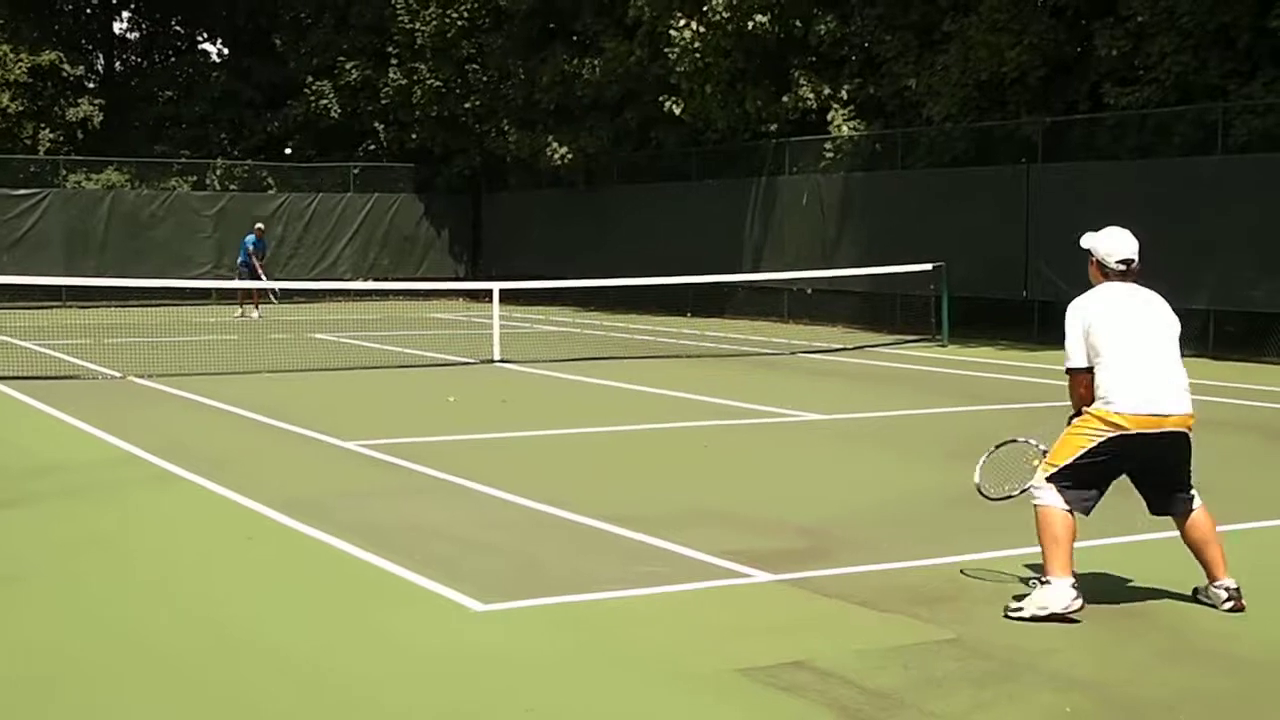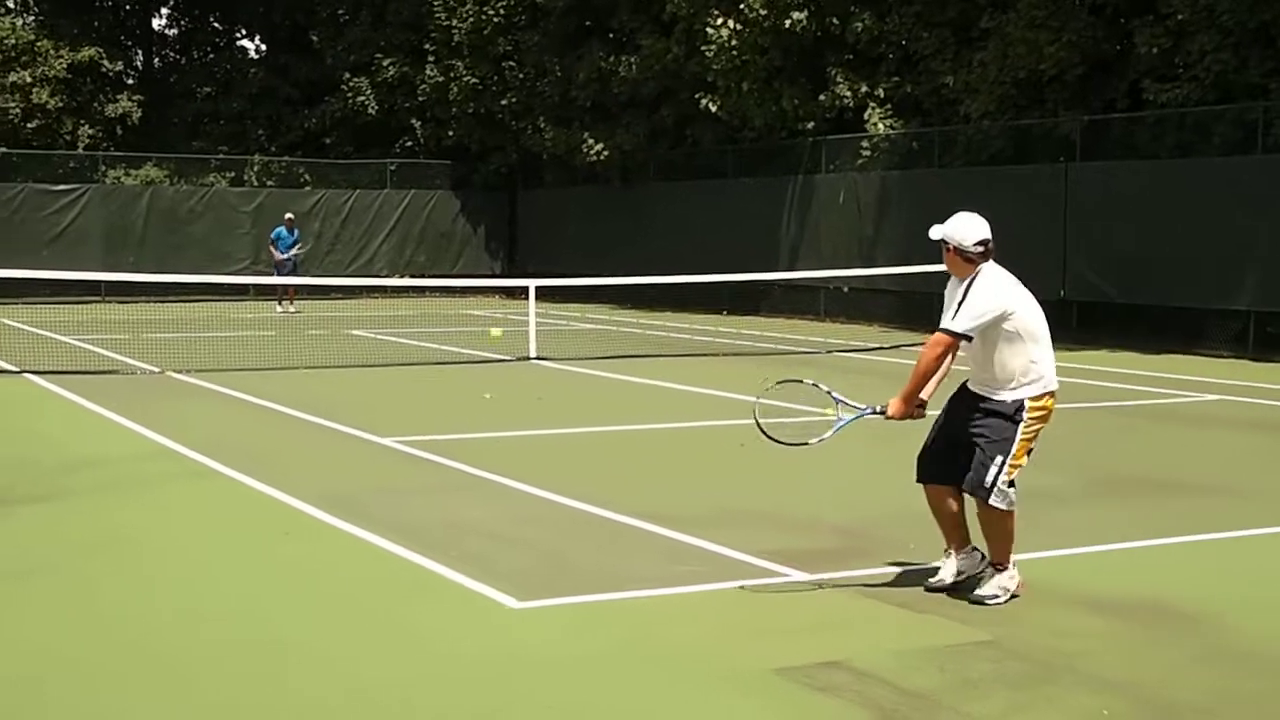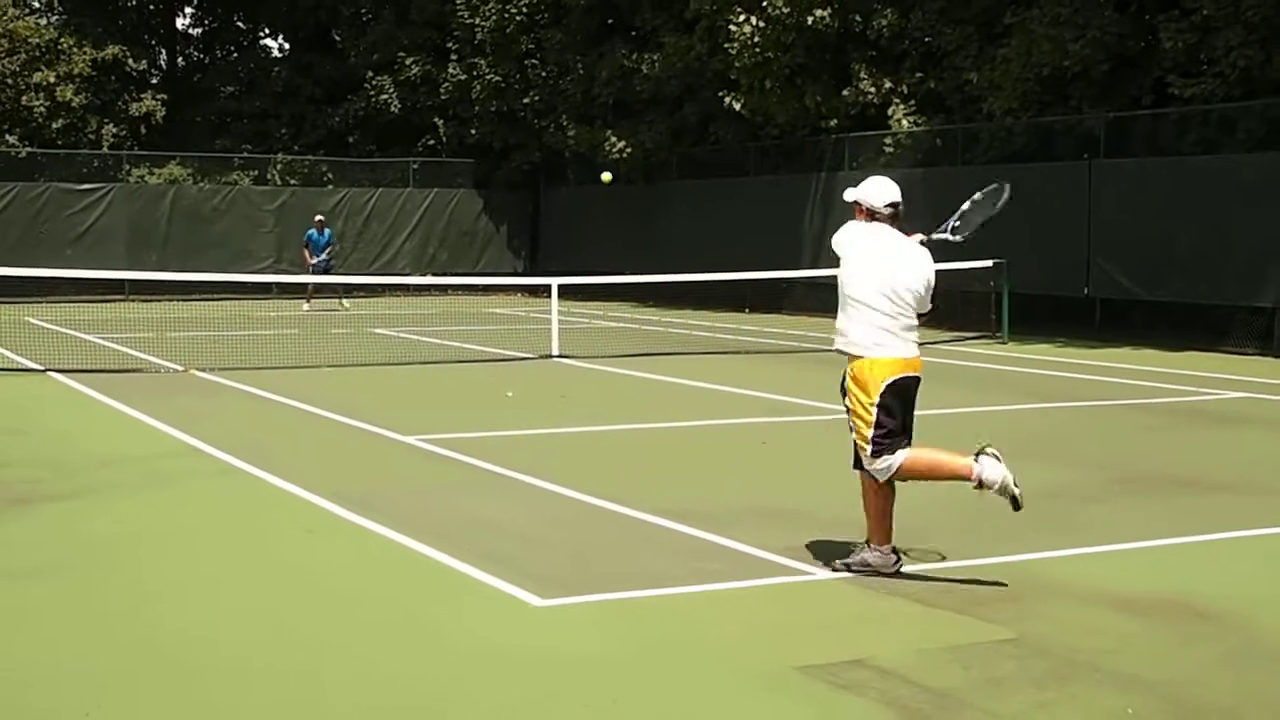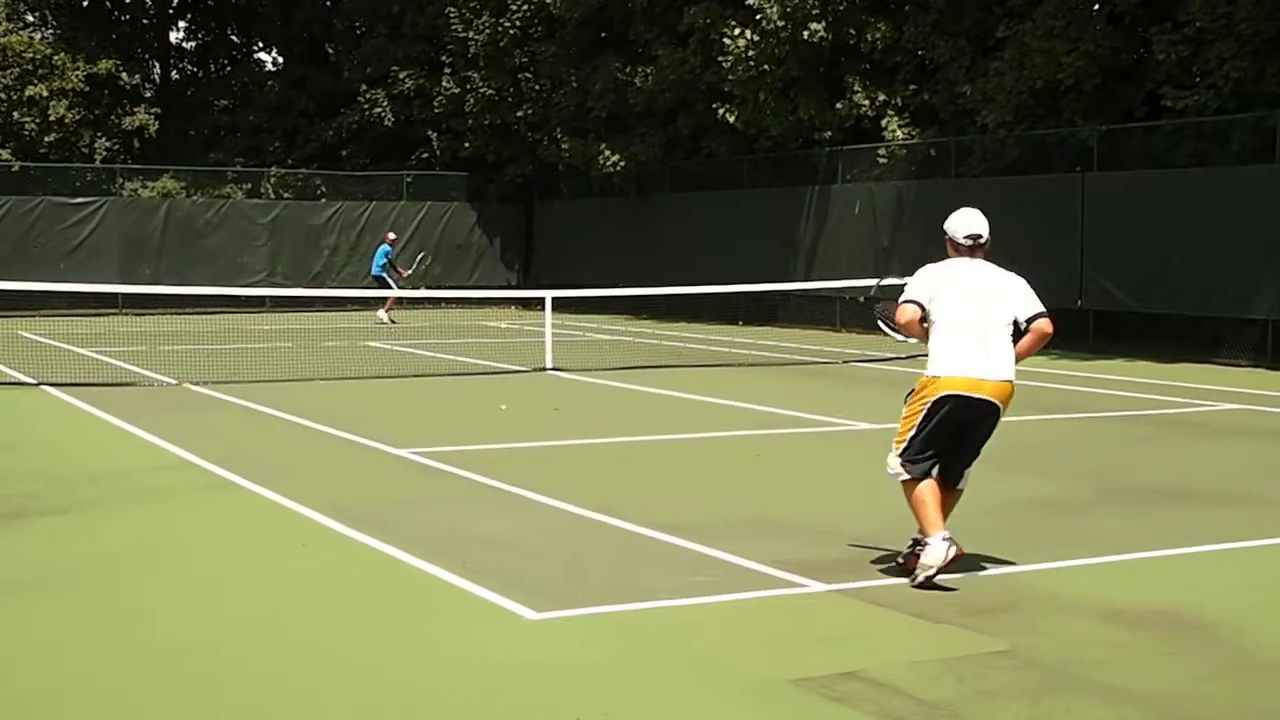
dt=0.7s
person 1, frame 1
left shoulder: (1084, 306)
right shoulder: (1158, 304)
left elbow: (1080, 381)
left wrist: (1080, 427)
left hip: (1122, 417)
right hip: (1176, 419)
left knee: (1049, 487)
right knee: (1181, 501)
left ankle: (1059, 588)
right ankle: (1223, 585)
person 1, frame 2
left shoulder: (989, 286)
right shoulder: (961, 283)
left elbow: (938, 346)
right elbow: (947, 346)
left wrist: (905, 399)
right wrist: (925, 393)
left hip: (1024, 399)
right hip: (981, 392)
left knee: (988, 484)
right knee: (934, 470)
left ankle: (1002, 571)
right ankle: (963, 556)
person 1, frame 3
left shoulder: (852, 235)
right shoulder: (921, 257)
left hip: (873, 364)
right hip: (906, 364)
left knee: (886, 459)
right knee: (872, 458)
left ankle: (979, 468)
right ankle: (878, 550)
person 1, frame 4
left shoulder: (931, 274)
right shoulder: (1013, 281)
left elbow: (905, 318)
right elbow: (1043, 328)
right wrist: (1010, 357)
left hip: (946, 383)
right hip: (996, 387)
left knee: (909, 465)
right knee: (952, 470)
left ankle: (935, 541)
right ankle: (924, 546)
